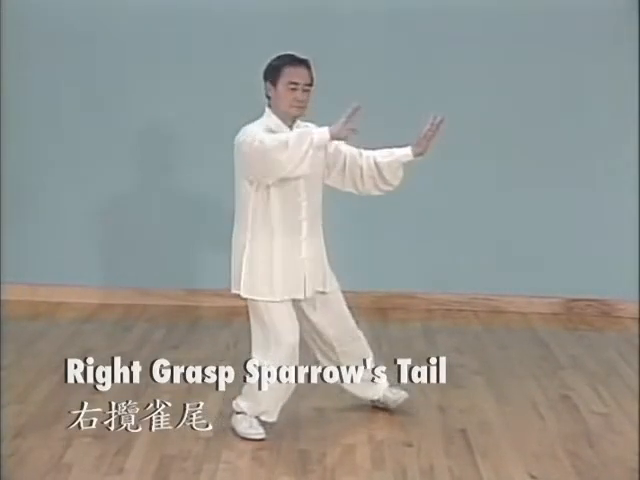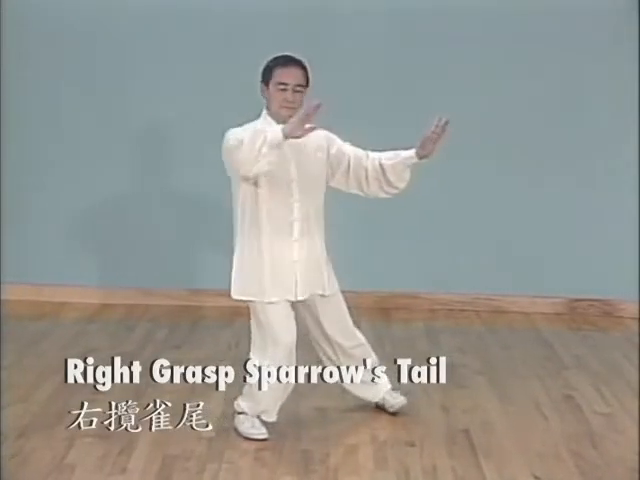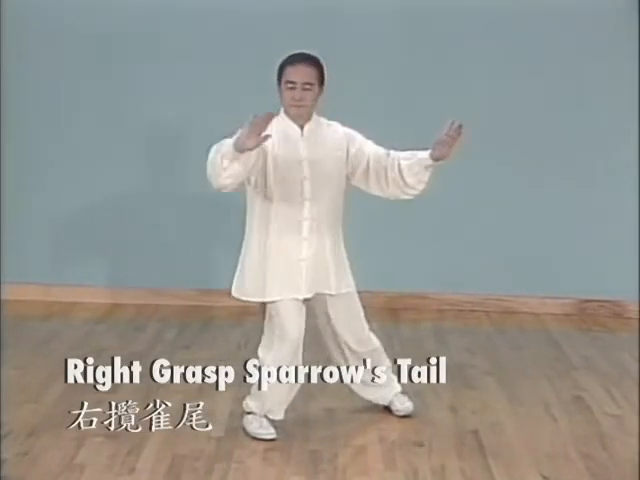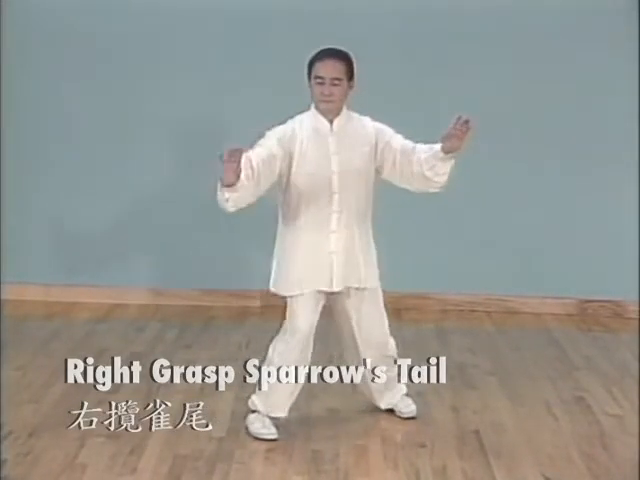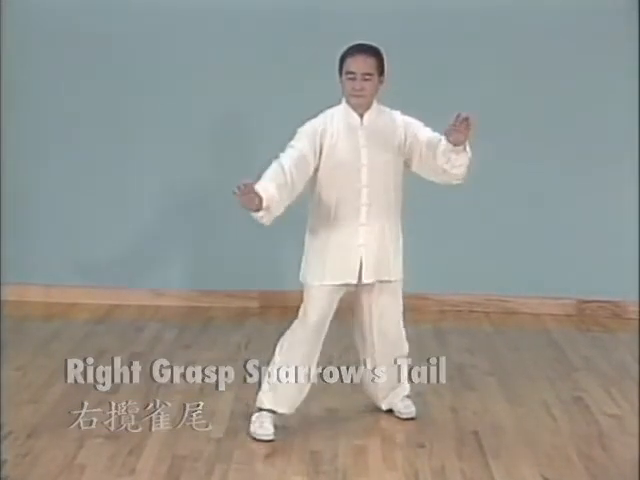
dt=0.4s
person 1, frame 1
left shoulder: (313, 138)
right shoulder: (251, 139)
left elbow: (359, 167)
right elbow: (280, 154)
left wrist: (411, 152)
right wrist: (328, 135)
left hip: (308, 261)
right hip: (267, 263)
left knee: (338, 331)
right knee: (280, 345)
left ankle: (373, 388)
right ankle: (248, 411)
person 1, frame 2
left shoulder: (320, 141)
right shoulder: (247, 138)
left elbow: (367, 169)
right elbow: (242, 156)
left wrist: (415, 155)
right wrist: (283, 134)
left hip: (311, 261)
right hip: (265, 263)
left knee: (340, 332)
right knee: (277, 344)
left ankle: (376, 389)
right ankle: (250, 410)
person 1, frame 3
left shoulder: (341, 139)
right shoulder: (262, 138)
left elbow: (388, 169)
right elbow: (224, 172)
left wrist: (430, 157)
right wrist: (239, 147)
left hip: (327, 259)
right hip: (278, 261)
left knee: (353, 332)
right knee: (285, 340)
left ankle: (385, 390)
right ankle: (259, 410)
person 1, frame 4
left shoulder: (372, 134)
right shoulder: (289, 134)
left elbow: (414, 164)
right elbow: (257, 169)
left wrist: (444, 151)
right wrist: (233, 179)
left hip: (355, 254)
right hip: (305, 256)
left knee: (372, 331)
right knee: (297, 334)
left ankle: (388, 392)
right ankle: (263, 408)
person 1, frame 5
left shoulder: (402, 127)
right shoulder: (320, 128)
left elbow: (444, 165)
right elbow: (290, 170)
left wrist: (455, 144)
right wrist: (262, 198)
left hip: (382, 248)
right hip: (330, 247)
left knee: (386, 327)
right knee: (309, 326)
left ankle: (391, 393)
right ankle: (269, 406)
